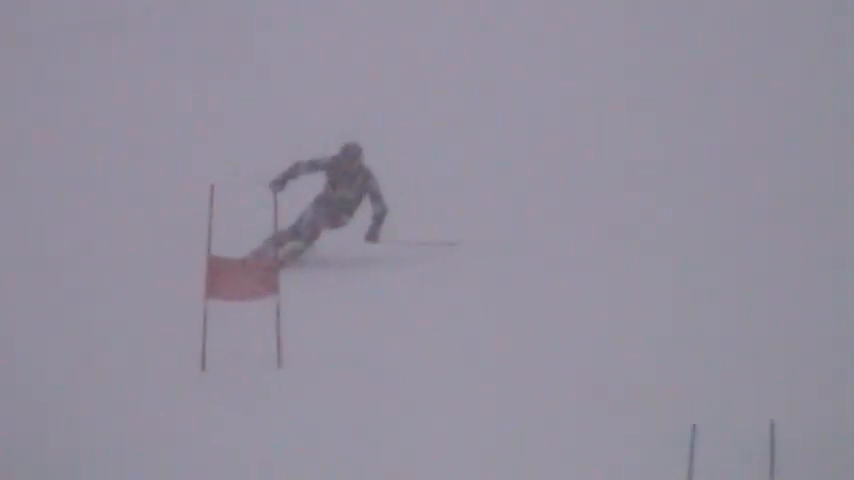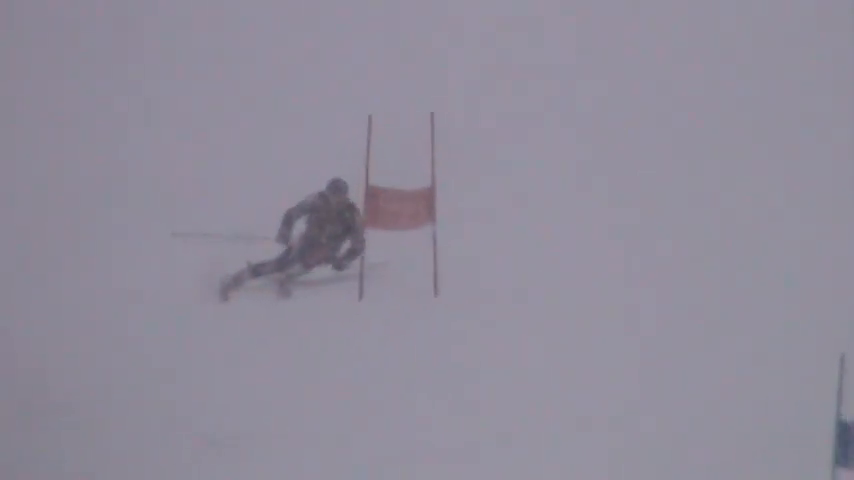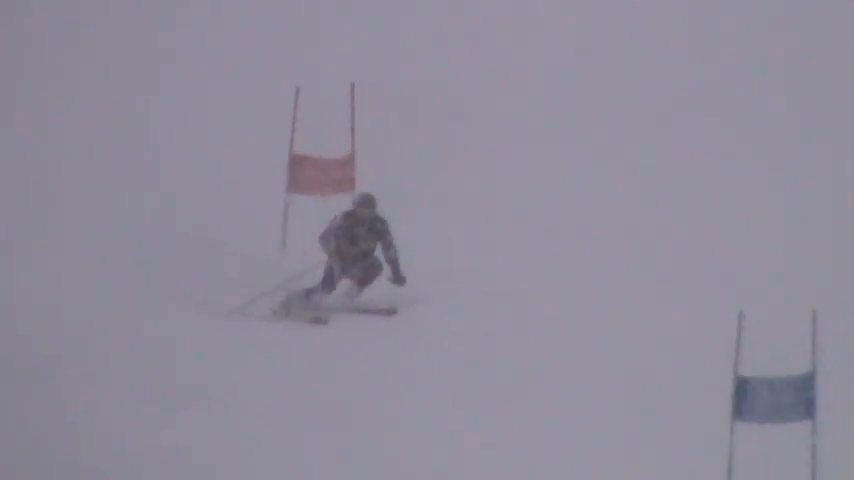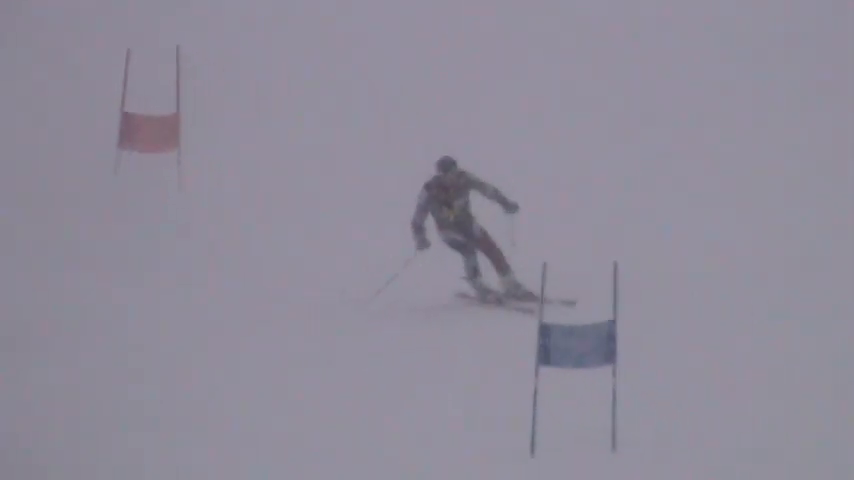
dt=0.4s
person 1, frame 1
left shoulder: (366, 178)
right shoulder: (333, 162)
left elbow: (380, 206)
right elbow: (304, 166)
left wrist: (375, 229)
right wrist: (283, 178)
left hip: (340, 215)
right hip: (320, 205)
left knee: (317, 226)
right knee: (293, 232)
person 1, frame 2
left shoulder: (352, 214)
right shoulder: (318, 199)
left elbow: (358, 244)
right elbow: (292, 214)
left wrist: (344, 261)
right wrist: (285, 232)
left hip: (327, 251)
right hip: (308, 242)
right knee: (279, 264)
right ankle: (233, 282)
person 1, frame 3
left shoulder: (380, 224)
right shoulder: (344, 218)
left elbow: (389, 248)
right elbow: (324, 239)
left wrist: (396, 272)
right wrist: (333, 255)
left hip: (362, 262)
right hip: (340, 259)
left knee: (377, 267)
right knee: (327, 287)
left ankle: (347, 299)
person 1, frame 4
left shoulder: (463, 178)
right shoulder: (429, 190)
left elbow: (486, 188)
right elbow: (418, 218)
left wrist: (505, 202)
right wrist: (420, 238)
left hip: (467, 223)
right hip: (449, 231)
left knee: (494, 251)
right knee: (469, 252)
left ankle: (512, 287)
right ankle: (481, 289)
